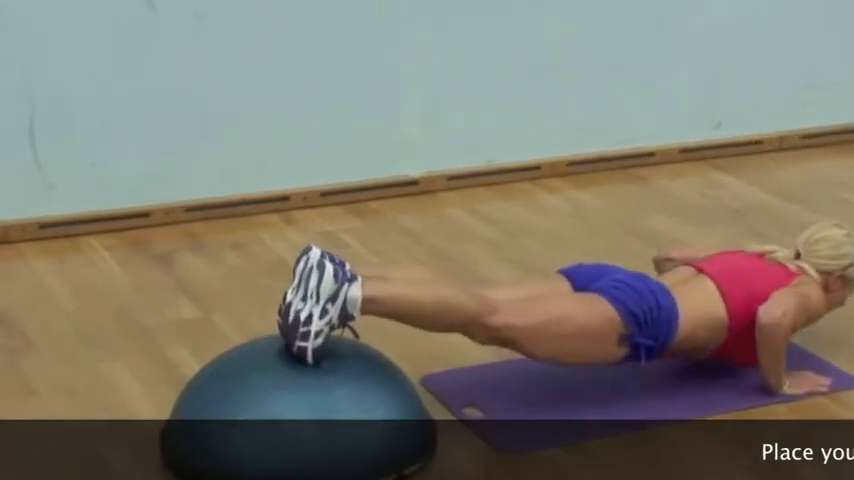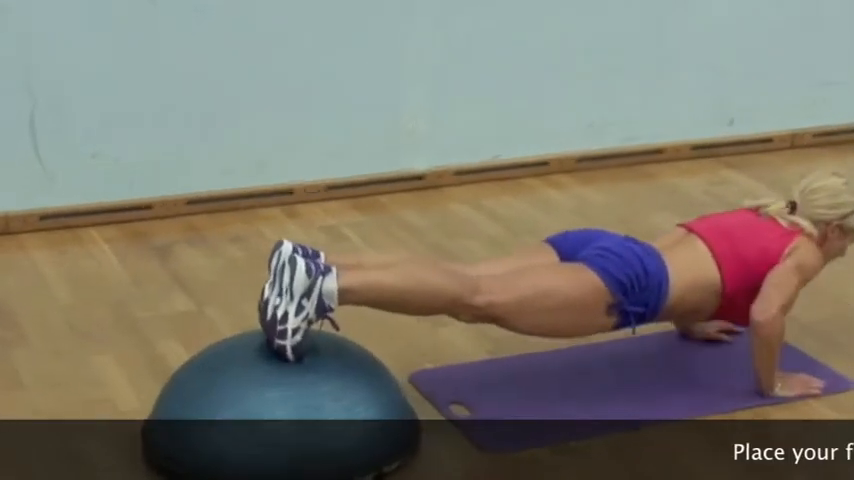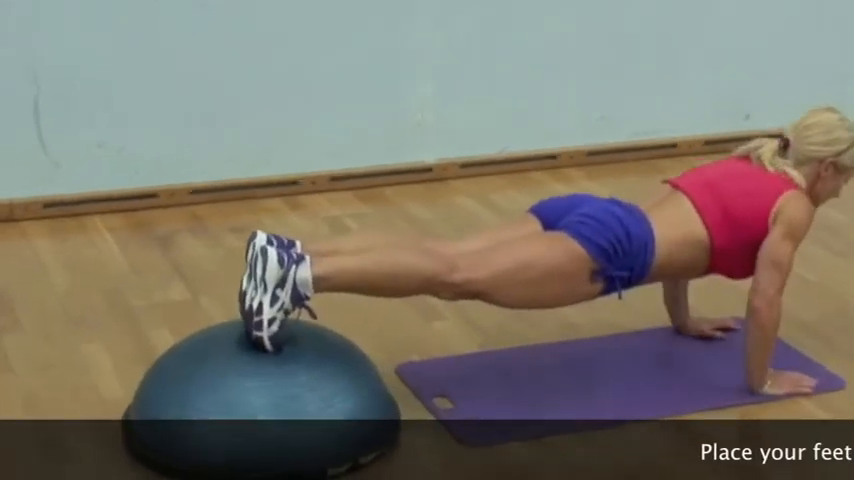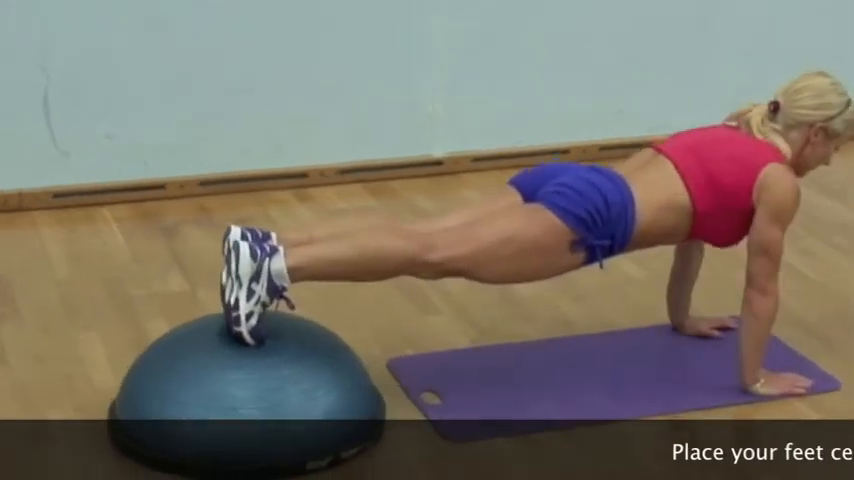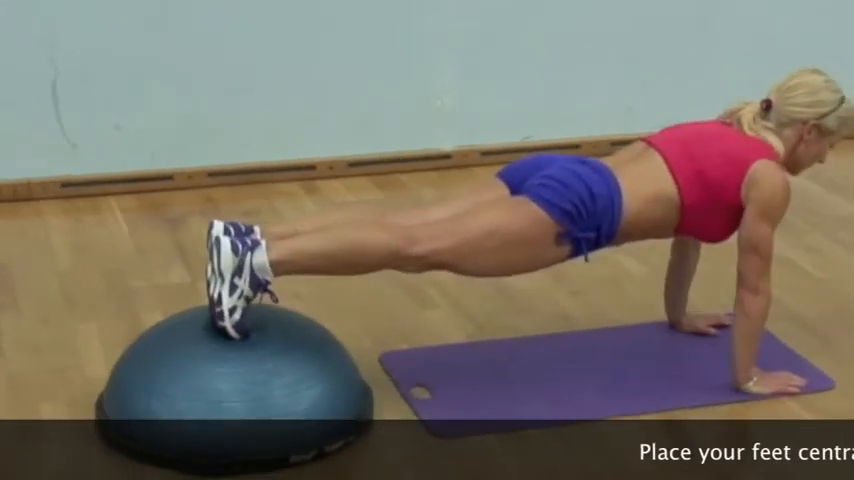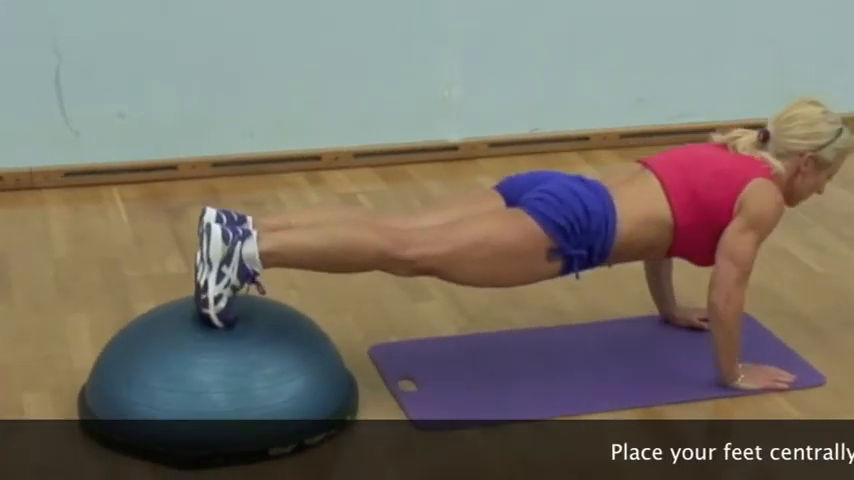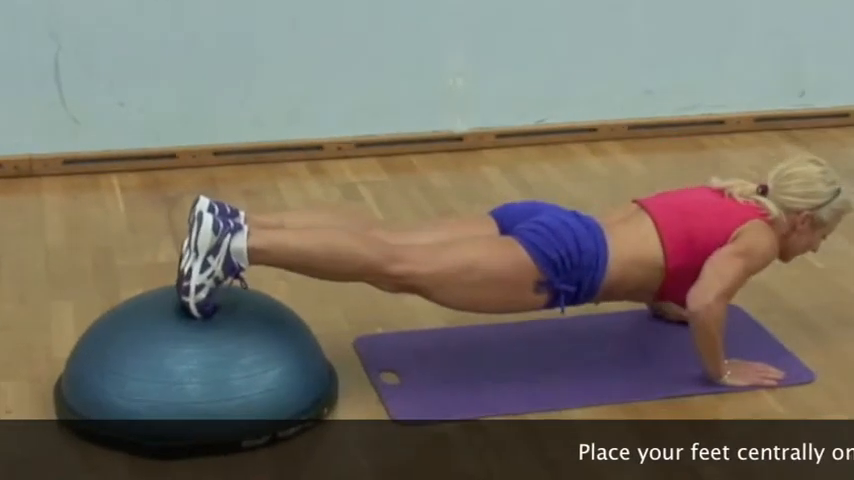
dt=0.3s
person 1, frame 1
left shoulder: (756, 260)
left elbow: (668, 256)
right elbow: (770, 320)
right wrist: (779, 382)
left hip: (606, 279)
right hip: (638, 315)
left knee: (480, 302)
right knee: (497, 322)
left ankle: (336, 275)
right ankle: (349, 295)
person 1, frame 2
left shoulder: (753, 218)
right shoulder: (804, 252)
right elbow: (766, 317)
left wrist: (687, 322)
right wrist: (771, 384)
left hip: (603, 248)
right hip: (625, 282)
left knee: (458, 278)
right knee: (480, 301)
left ankle: (312, 265)
right ankle: (326, 288)
person 1, frame 3
left shoulder: (740, 167)
right shoulder: (795, 207)
right elbow: (763, 303)
left wrist: (682, 321)
right wrist: (762, 379)
left hip: (583, 213)
right hip: (610, 247)
left knee: (440, 257)
right knee: (459, 277)
left ankle: (288, 253)
right ankle: (301, 276)
person 1, frame 4
left shoulder: (730, 138)
right shoulder: (779, 182)
left elbow: (691, 225)
right elbow: (761, 290)
left wrist: (680, 318)
right wrist: (755, 379)
left hip: (568, 182)
right hip: (591, 214)
left knee: (421, 236)
right knee: (436, 256)
left ankle: (265, 246)
right ankle: (275, 270)
person 1, frame 5
left shoulder: (725, 135)
right shoulder: (769, 179)
left elbow: (687, 223)
right elbow: (752, 289)
left wrist: (678, 316)
right wrist: (747, 376)
left hip: (556, 174)
right hip: (577, 207)
left knee: (405, 229)
right knee: (420, 250)
left ankle: (250, 240)
right ankle: (259, 261)
person 1, frame 6
left shoulder: (724, 156)
right shoulder: (765, 197)
right elbow: (725, 292)
left wrist: (670, 310)
right wrist: (733, 371)
left hip: (551, 191)
right hip: (571, 224)
left knee: (397, 230)
right knee: (410, 252)
left ankle: (239, 229)
right ankle: (247, 251)
person 1, frame 7
left shoulder: (722, 197)
right shoulder: (760, 236)
right elbow: (703, 305)
left wrist: (658, 302)
right wrist: (720, 369)
left hip: (542, 222)
right hip: (562, 259)
left knee: (384, 242)
right knee: (398, 268)
left ankle: (231, 221)
right ankle: (237, 243)
